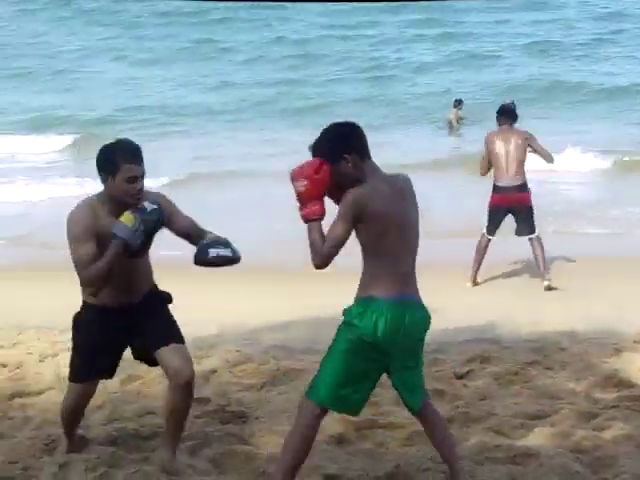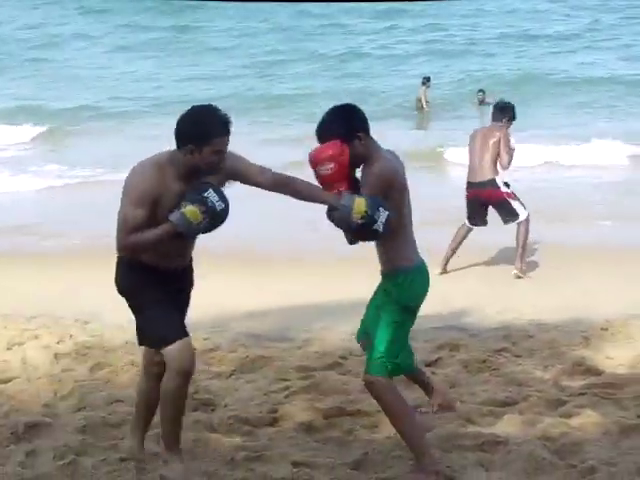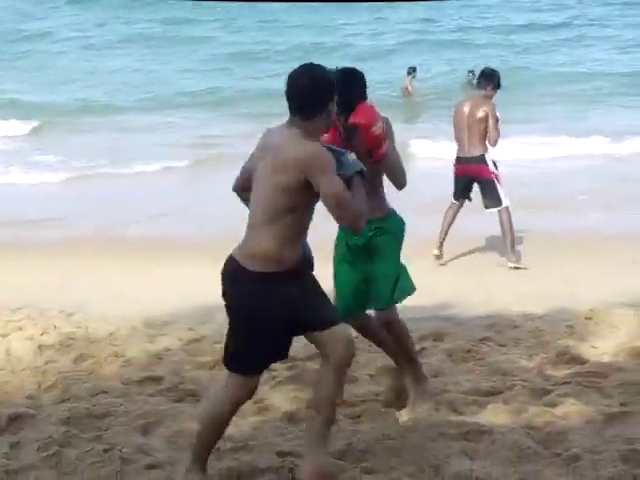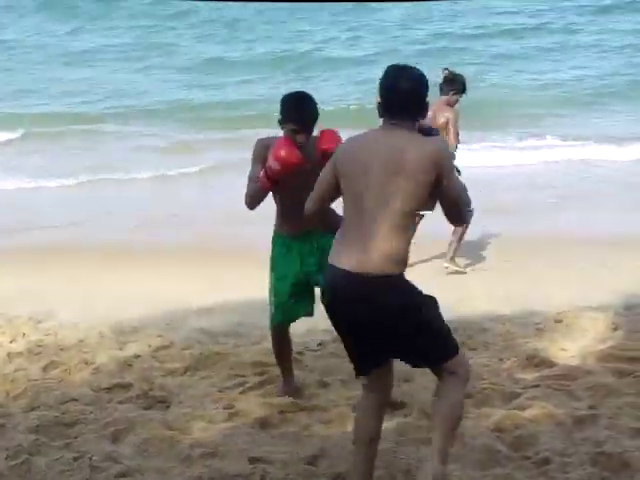
dt=0.4s
person 1, frame 1
left shoulder: (152, 202)
right shoulder: (83, 217)
left elbow: (192, 231)
right elbow: (90, 283)
left wrist: (211, 242)
right wrist: (120, 241)
left hip: (146, 303)
right hip: (100, 314)
left knee: (184, 375)
right knee: (78, 396)
left ankle: (169, 454)
right ankle: (71, 439)
person 1, frame 2
left shoulder: (223, 165)
right shoulder: (147, 176)
left elbow: (278, 181)
right elbow: (124, 245)
left wrist: (335, 198)
right wrist: (177, 221)
left hip: (179, 272)
right hip: (142, 273)
left knee: (157, 361)
right knee: (182, 356)
left ankle: (137, 440)
right ankle: (171, 450)
person 1, frame 3
left shoulder: (273, 136)
right shoulder: (313, 154)
left elbow: (242, 186)
right elbow: (354, 222)
right wrist: (355, 178)
left hip: (285, 274)
right hip: (254, 280)
left knee: (341, 348)
right knee: (242, 383)
person 1, frame 4
left shoulder: (350, 147)
right shoulder: (433, 151)
left elbow: (313, 209)
right elbow: (460, 216)
left hip: (337, 284)
right hip: (383, 288)
left knee: (376, 381)
right knee: (455, 371)
person 2, frame 1
left shoulder: (359, 197)
right shoulder: (404, 183)
left elbow: (321, 259)
left wrist: (310, 207)
left hip: (371, 314)
right hip: (412, 313)
left knee: (312, 406)
right knee: (421, 405)
person 2, frame 2
left shoulder: (383, 171)
right shoulder: (384, 162)
left elbow: (355, 231)
right elbow: (363, 220)
left wrist: (334, 183)
right wrist: (334, 183)
left hip: (402, 279)
right hip: (404, 274)
left knee: (377, 379)
right knee: (370, 341)
right ankle: (435, 393)
person 2, frame 3
left shoulder: (381, 125)
right shoulder: (325, 126)
left elbow: (400, 182)
left wrist: (376, 143)
left hip: (382, 225)
right hip: (348, 230)
left knee: (382, 309)
right knee: (347, 311)
left ankle: (416, 376)
right ankle: (402, 361)
person 2, frame 4
left shoulder: (318, 146)
right shoulder: (264, 148)
right elbow: (250, 202)
right wrist: (270, 174)
left hip: (323, 236)
right hip: (287, 243)
right knee: (280, 319)
right ankle: (287, 377)
person 3, frame 1
left shoulder: (490, 137)
right shoulder: (524, 135)
left elbow: (483, 171)
right elbow: (549, 158)
right wrist: (531, 149)
left hip: (499, 192)
right hip: (520, 191)
left knee: (487, 235)
right knee: (533, 236)
left ankle: (473, 277)
right ankle: (546, 278)
person 3, frame 2
left shoulder: (475, 133)
right shoulder: (502, 132)
right elbow: (504, 164)
right wrist: (511, 151)
left hip: (472, 187)
right hip: (492, 185)
left knee: (469, 224)
right knee: (523, 218)
left ankle: (444, 264)
right ankle: (519, 266)
person 3, frame 3
left shoulder: (459, 106)
right shoulder: (489, 106)
right elbow: (493, 141)
right wrist: (497, 124)
left hip: (461, 162)
right hip: (481, 162)
left knee: (456, 203)
right knee: (503, 207)
left ankle: (439, 247)
right ankle: (511, 257)
person 3, frame 4
left shoulder: (426, 111)
right shoulder: (450, 113)
right elbow: (452, 147)
right wrist: (455, 136)
right knee: (466, 211)
right ankle: (450, 259)
